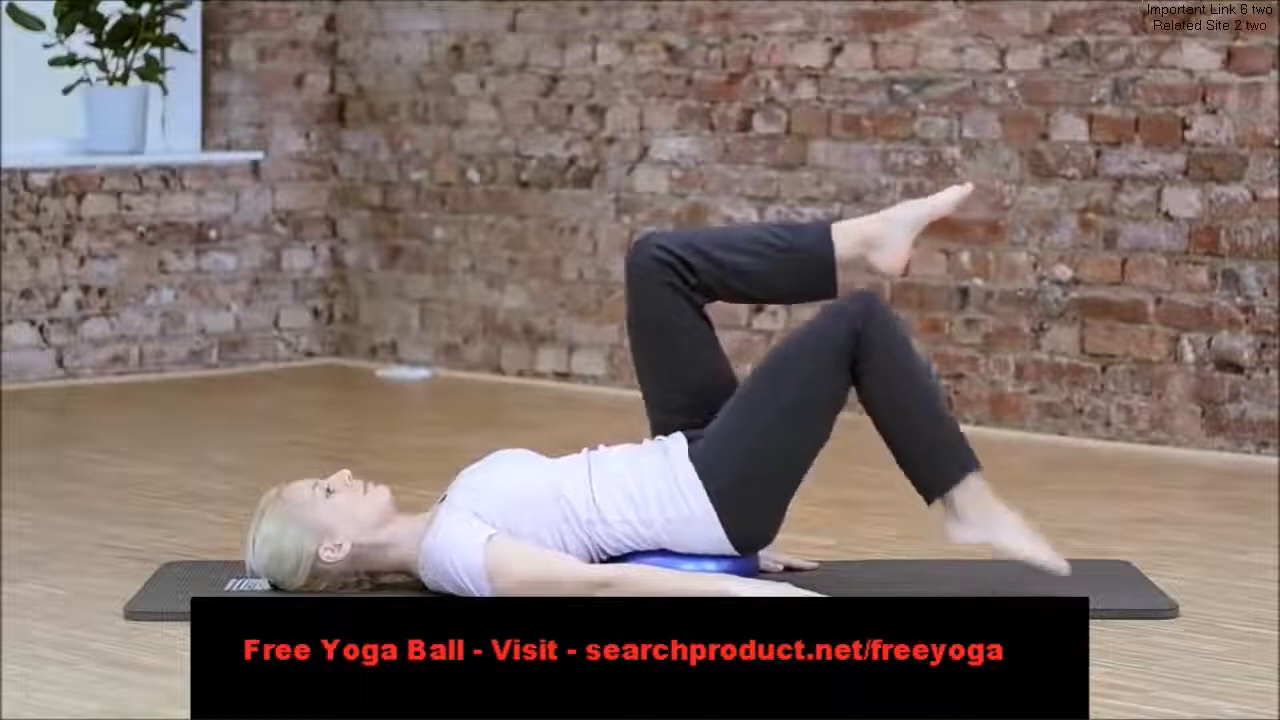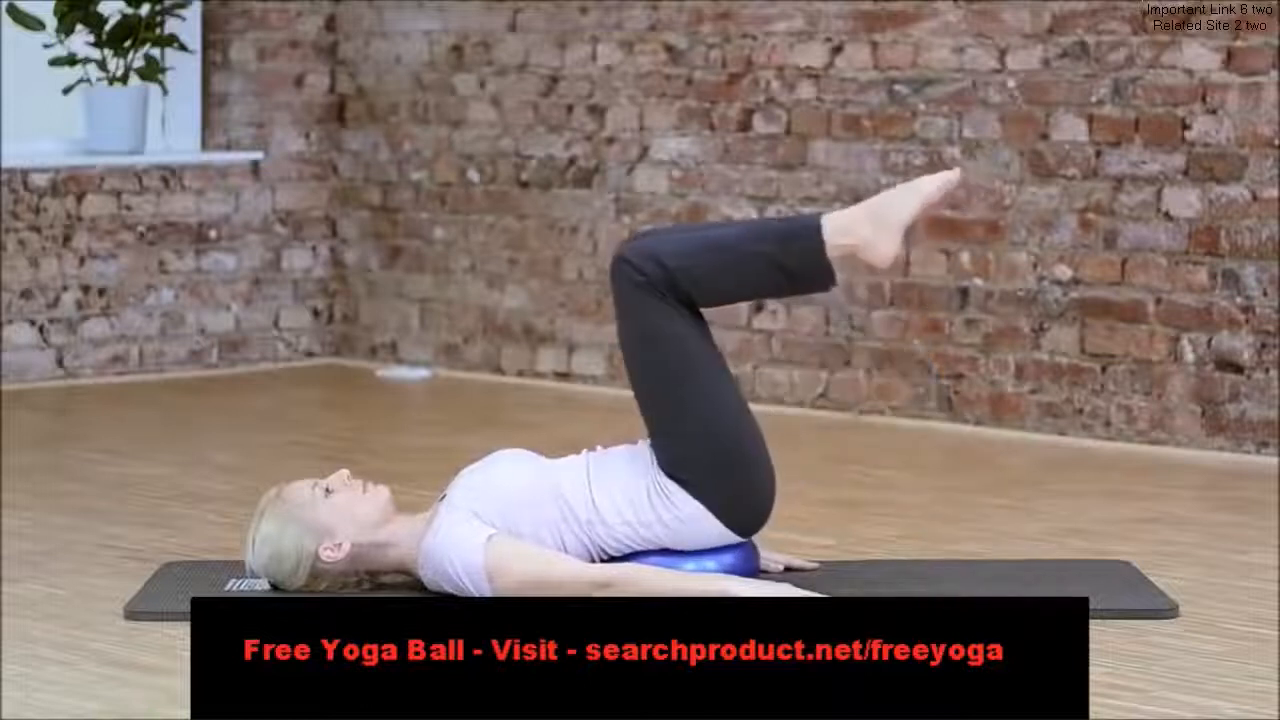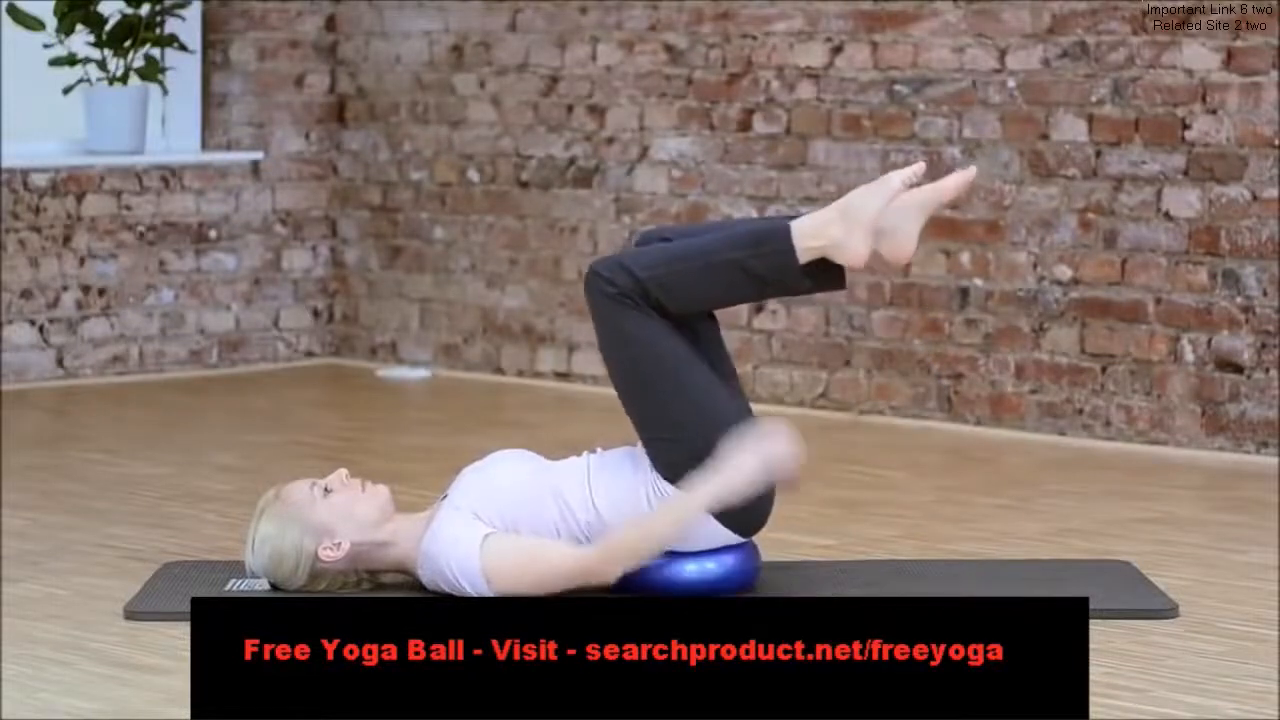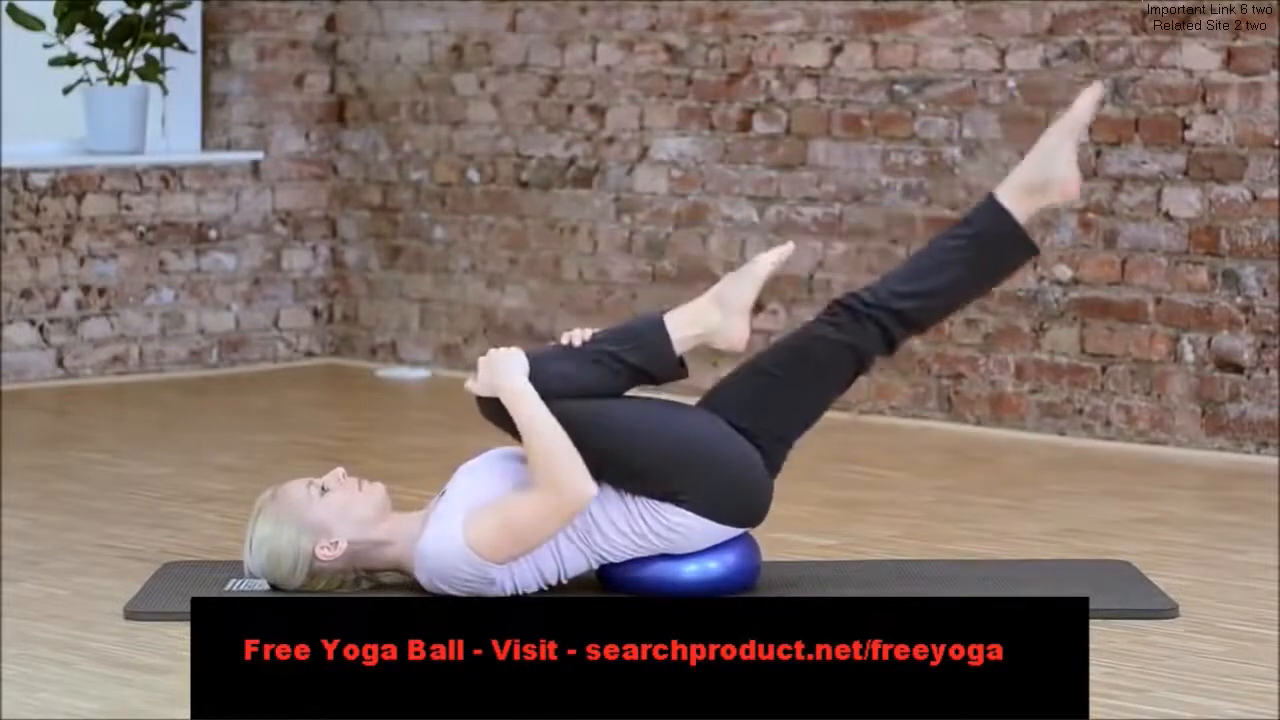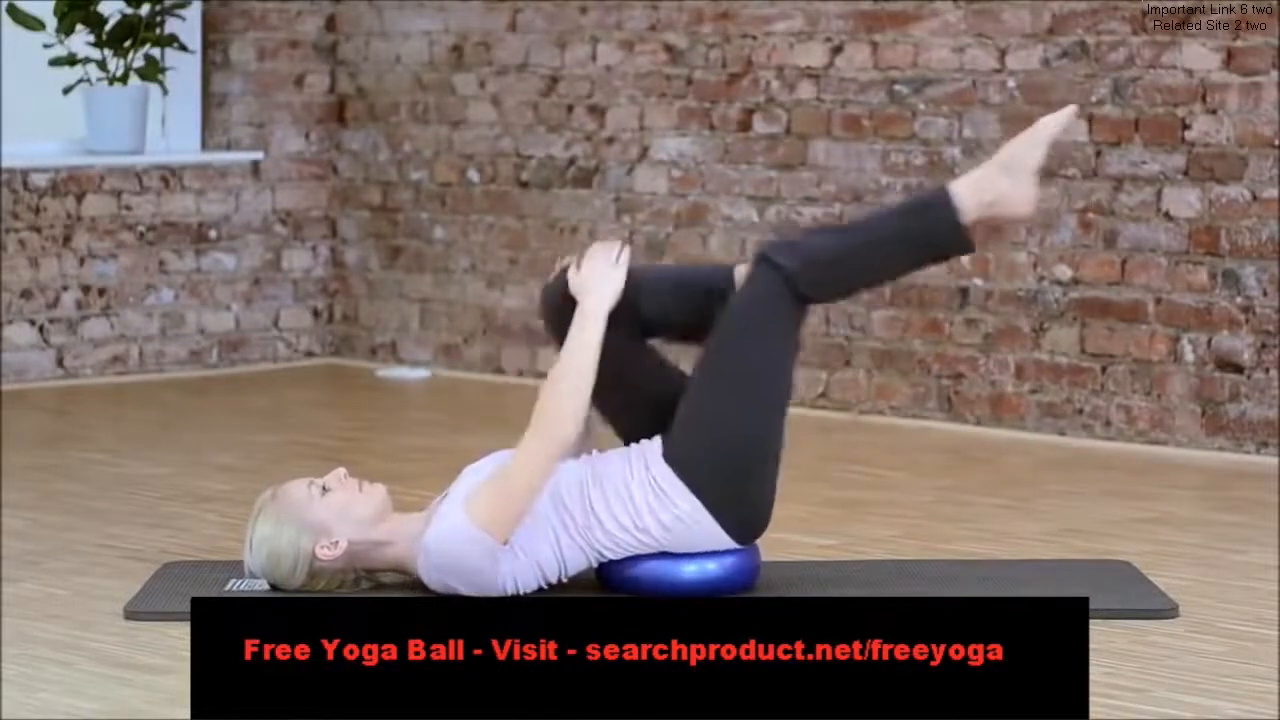
dt=1s
person 1, frame 1
left shoulder: (451, 520)
right shoulder: (449, 554)
right elbow: (600, 584)
right wrist: (750, 591)
left hip: (685, 460)
right hip: (713, 491)
left knee: (658, 260)
right knee: (858, 320)
left ankle: (861, 238)
right ankle: (969, 507)
person 1, frame 2
left shoulder: (450, 517)
right shoulder: (447, 553)
right elbow: (598, 582)
right wrist: (747, 591)
left hip: (689, 491)
right hip: (712, 492)
left knee: (649, 266)
right knee: (642, 269)
left ankle: (849, 232)
right ankle: (849, 232)
person 1, frame 3
left shoulder: (447, 520)
right shoulder: (449, 555)
right elbow: (598, 563)
right wrist: (718, 480)
left hip: (698, 485)
right hip: (711, 494)
left knee: (657, 255)
right knee: (617, 282)
left ankle: (827, 240)
right ankle: (823, 234)
person 1, frame 4
left shoulder: (446, 523)
right shoulder: (448, 554)
right elbow: (572, 493)
left wrist: (572, 376)
right wrist: (520, 388)
left hip: (709, 468)
right hip: (712, 489)
right knee: (506, 387)
left ankle: (1025, 191)
right ankle: (698, 321)
person 1, frame 5
left shoulder: (444, 527)
right shoulder: (453, 550)
left elbow: (554, 460)
right elbow: (549, 439)
left wrist: (585, 302)
right wrist: (599, 305)
left hip: (671, 468)
right hip: (708, 498)
left knee: (571, 300)
right knee: (781, 271)
right ankle: (973, 199)
